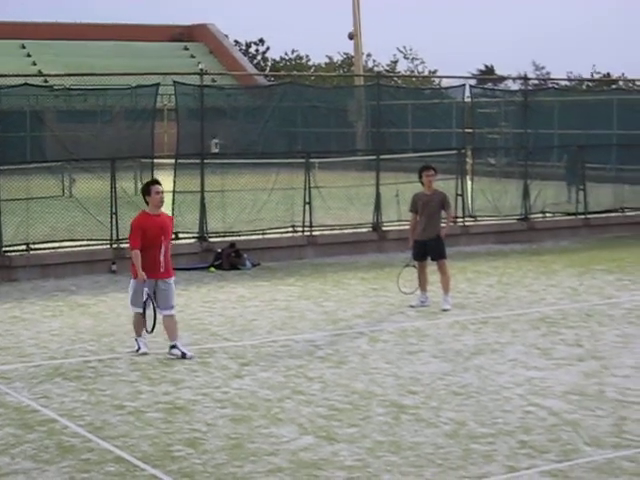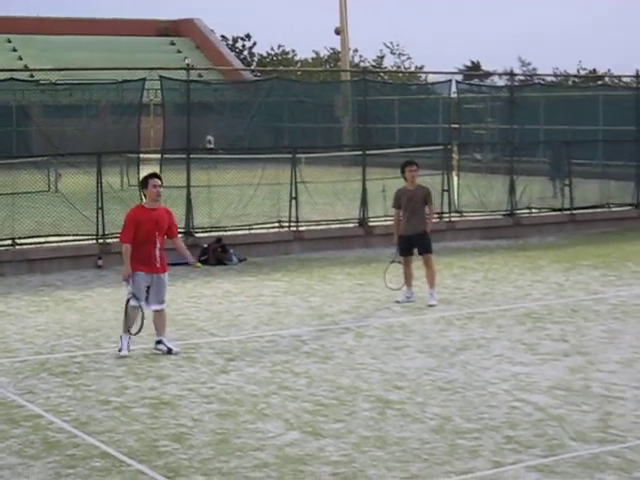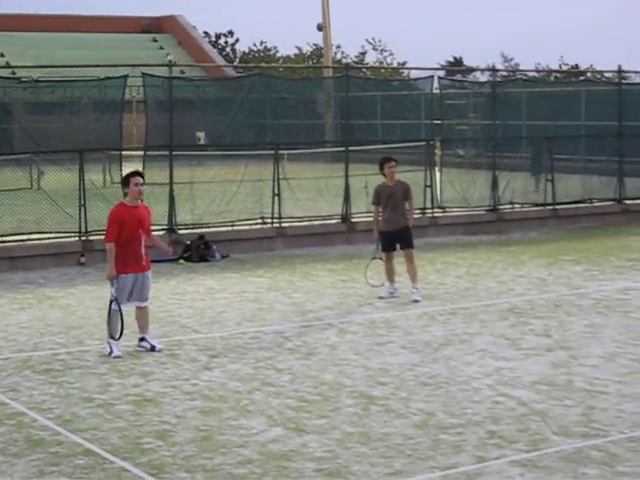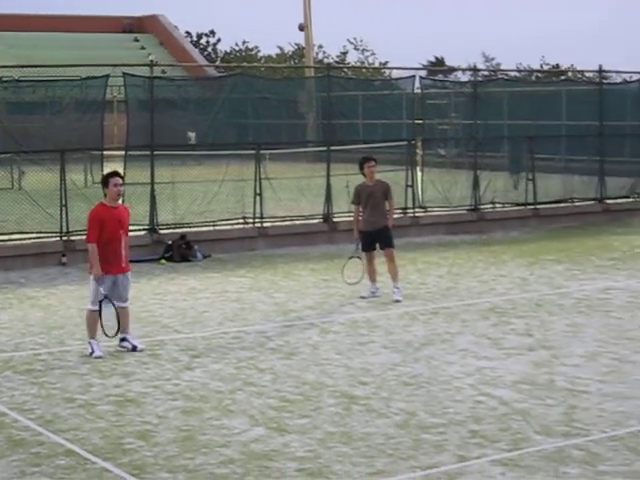
dt=0.3s
person 1, frame 1
left shoulder: (168, 219)
right shoulder: (139, 221)
right elbow: (135, 249)
right wrist: (139, 271)
left hip: (165, 274)
right hip: (145, 275)
left knee: (169, 311)
right knee: (140, 310)
left ankle: (174, 345)
right ankle: (140, 339)
person 1, frame 2
left shoulder: (167, 213)
right shoulder: (134, 214)
left elbow: (174, 237)
right elbow: (126, 242)
left wrist: (188, 256)
right wrist: (127, 266)
left hip: (160, 268)
right hip: (139, 269)
left knee: (159, 305)
right knee: (135, 305)
left ankle: (160, 341)
right ankle: (125, 337)
person 1, frame 3
left shoulder: (146, 210)
right shoulder: (117, 212)
right elbow: (110, 242)
left wrist: (162, 246)
right wrist: (111, 266)
left hip: (143, 267)
right hip: (122, 269)
left knee: (142, 303)
left ankle: (144, 338)
right ankle: (112, 342)
person 1, frame 4
left shoulder: (125, 211)
right shoulder: (97, 212)
right elbow: (91, 243)
left wrist: (127, 262)
right wrist: (95, 266)
left hip: (122, 268)
right hip: (103, 269)
left knee: (123, 303)
right knee: (95, 306)
left ankle: (125, 338)
right ankle: (92, 342)
person 2, frame 1
left shoulder: (441, 196)
right shoulder: (417, 197)
left elbow: (449, 214)
right elbow: (414, 219)
left wrist: (445, 229)
right wrist: (411, 238)
left hip: (435, 237)
right hip: (419, 238)
left knee: (442, 266)
right knee: (421, 267)
left ankle: (446, 298)
right ankle: (423, 297)
person 2, frame 2
left shoulder: (425, 191)
right shoulder: (399, 193)
left elbow: (431, 210)
right elbow: (397, 214)
left wrist: (429, 224)
right wrist: (395, 234)
left hip: (421, 232)
right hip: (405, 233)
left knee: (428, 261)
right knee: (406, 262)
left ankle: (432, 294)
right ankle: (409, 293)
person 2, frame 3
left shoulder: (404, 186)
right shoulder: (379, 189)
left elbow: (411, 204)
right elbow: (377, 210)
left wrist: (410, 220)
right wrist: (376, 230)
left hip: (403, 227)
right hip: (386, 229)
left knee: (409, 256)
right knee: (388, 258)
left ankle: (415, 288)
right ankle: (392, 288)
person 2, frame 4
left shoulder: (384, 185)
right shoulder: (359, 189)
left elbow: (391, 204)
right elbow: (357, 210)
left wrist: (390, 220)
right wrist: (356, 229)
left hip: (383, 227)
right hip: (366, 229)
left knee: (390, 256)
right knee: (369, 258)
left ankle: (396, 288)
right ankle: (374, 288)
